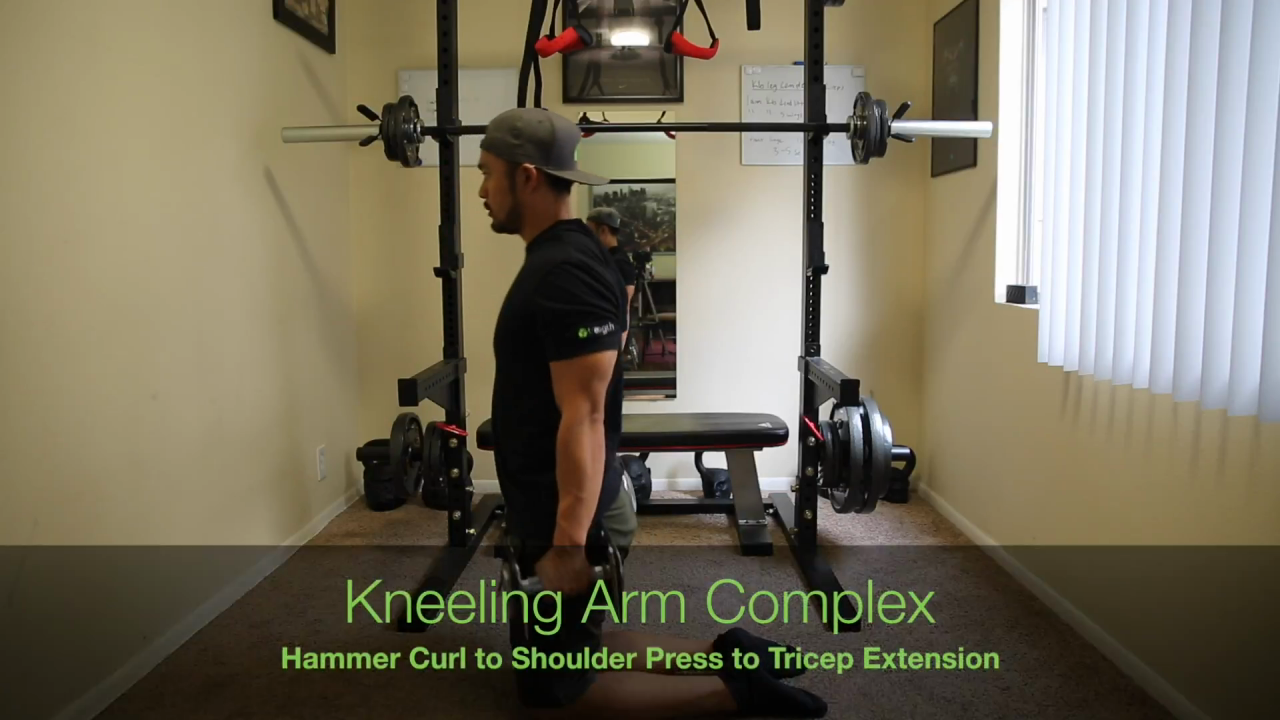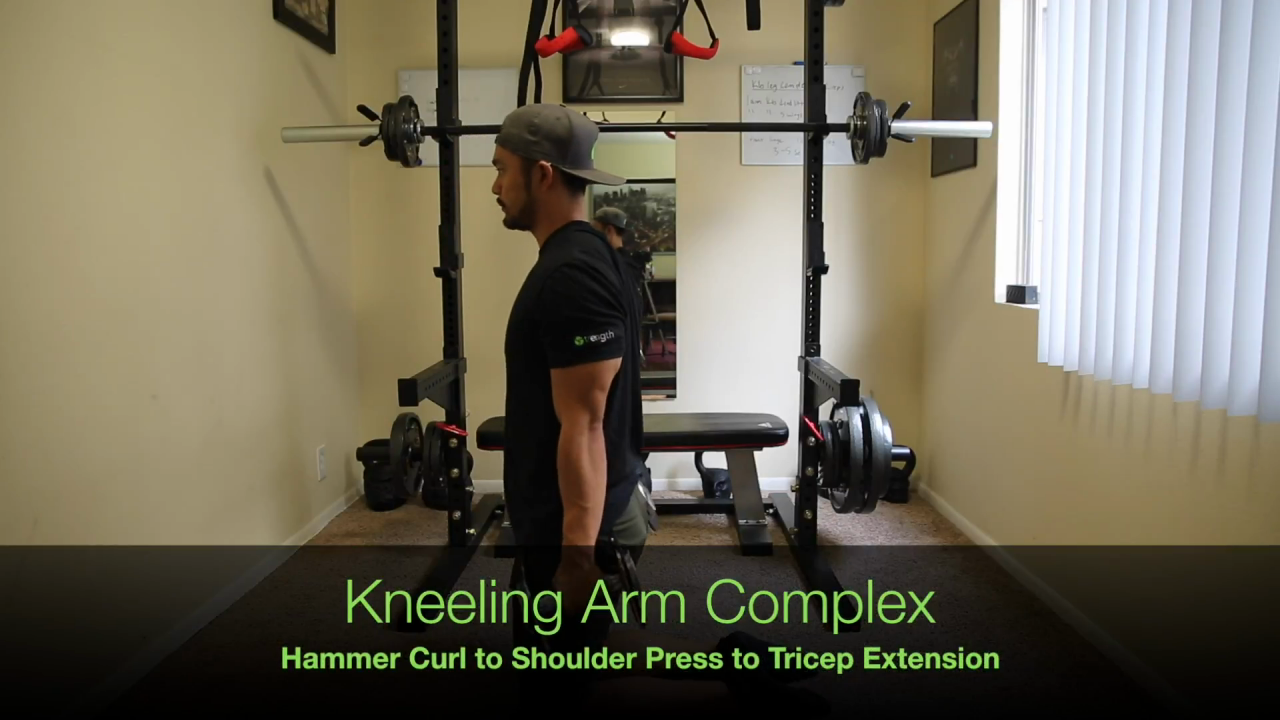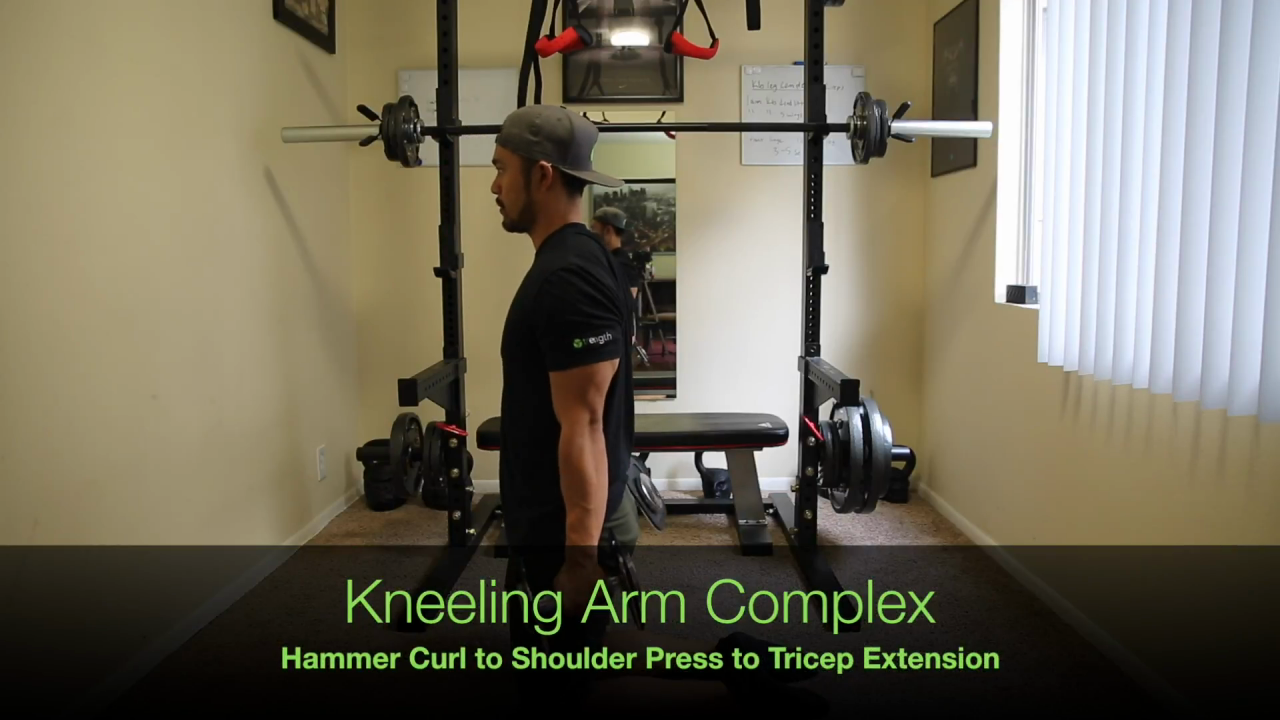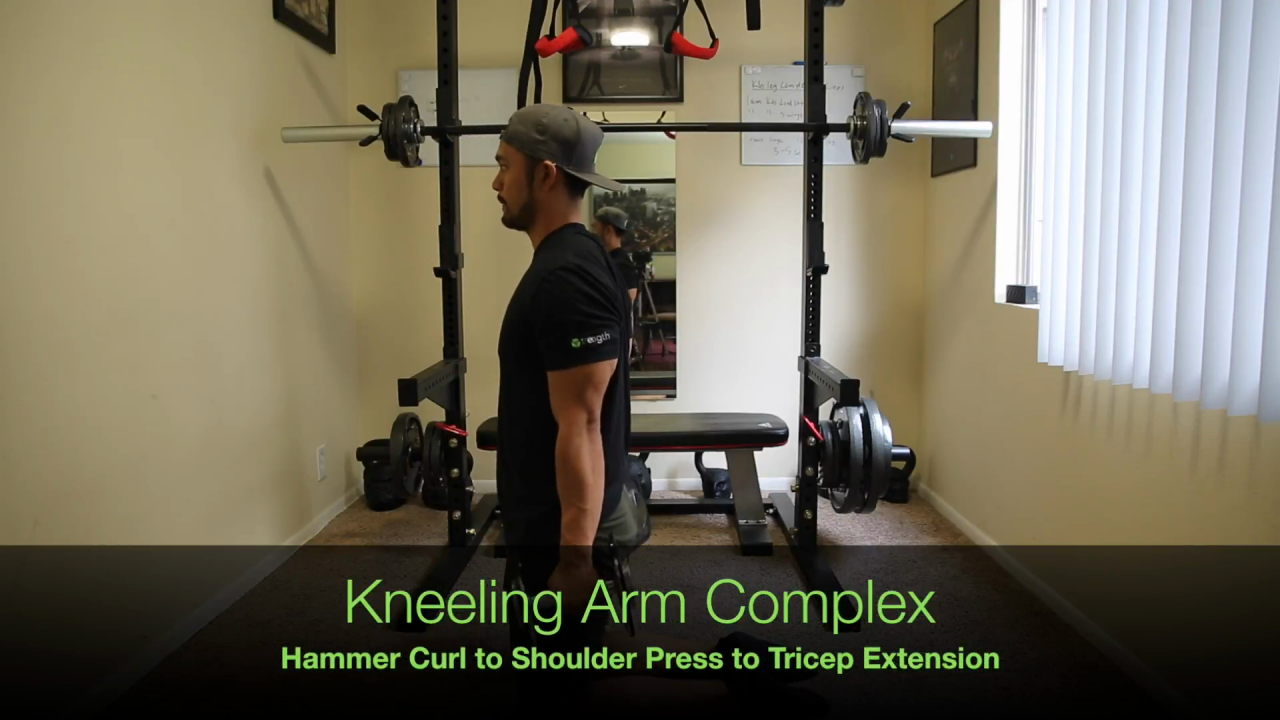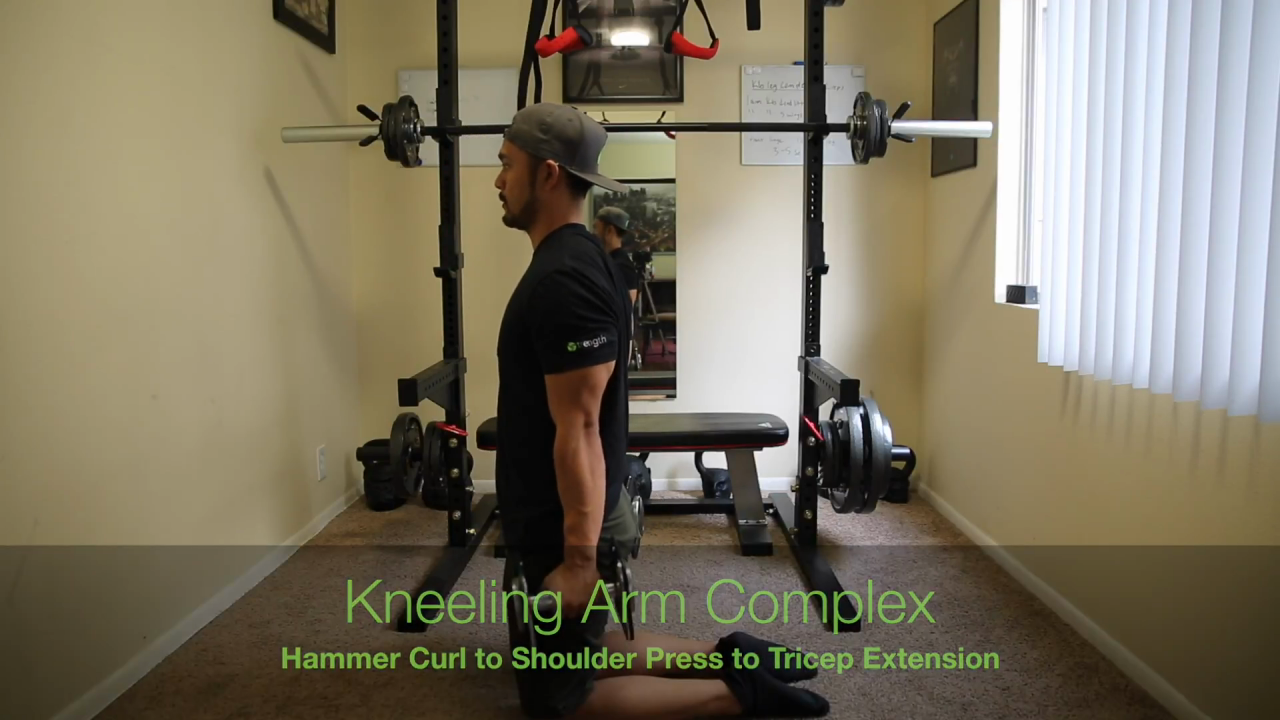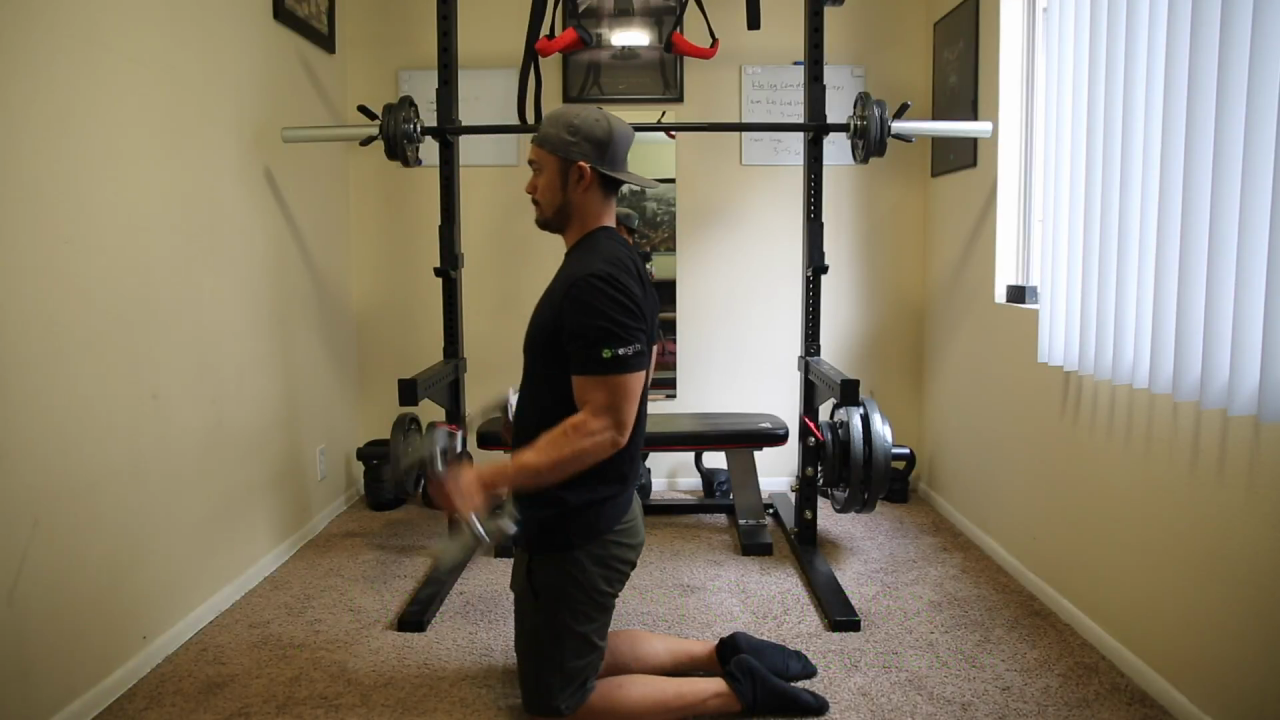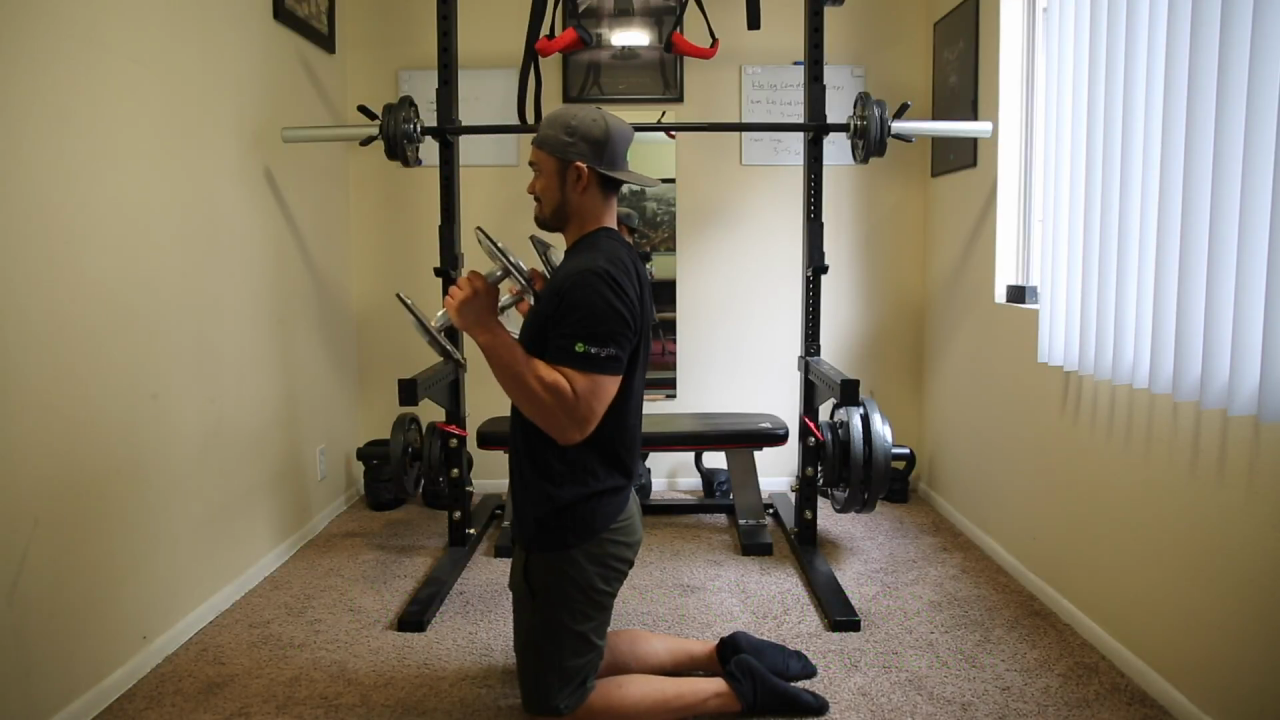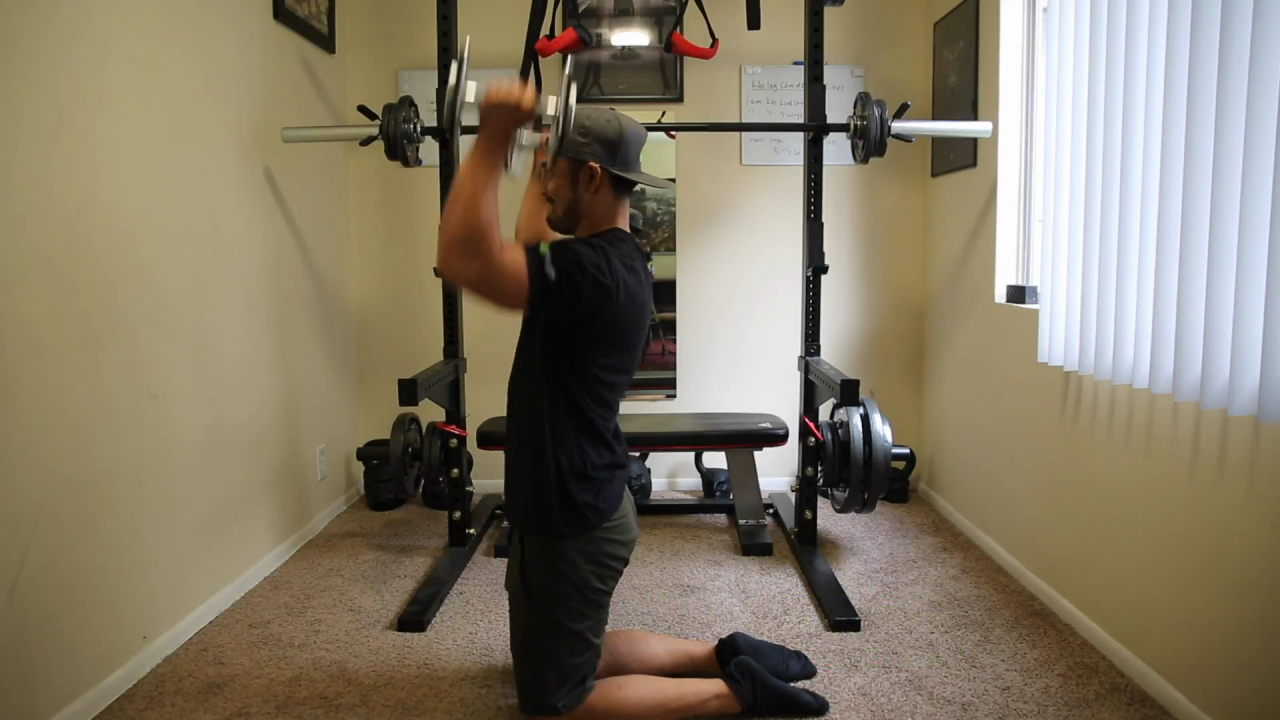
dt=0.5s
person 1, frame 1
left shoulder: (567, 272)
right shoulder: (556, 260)
left elbow: (584, 415)
left wrist: (570, 545)
left hip: (573, 517)
right hip: (554, 510)
right knee: (572, 649)
right ankle: (724, 653)
person 1, frame 2
left shoulder: (570, 277)
right shoulder: (575, 260)
left elbow: (583, 427)
left wrist: (578, 556)
left hip: (581, 528)
right hip: (565, 520)
right knee: (588, 653)
right ankle: (729, 659)
person 1, frame 3
left shoulder: (567, 280)
right shoulder: (573, 263)
left elbow: (583, 426)
left wrist: (582, 557)
left hip: (568, 528)
right hip: (561, 519)
right knee: (582, 651)
right ankle: (728, 658)
person 1, frame 4
left shoulder: (565, 279)
right shoulder: (572, 263)
left elbow: (580, 426)
left wrist: (576, 557)
left hip: (565, 529)
right hip: (560, 520)
right knee: (585, 652)
right ankle: (727, 657)
person 1, frame 5
left shoulder: (562, 280)
right shoulder: (575, 261)
left elbow: (579, 427)
left wrist: (578, 559)
left hip: (563, 529)
right hip: (561, 519)
right knee: (577, 651)
right ankle: (725, 656)
person 1, frame 6
left shoulder: (597, 281)
right shoulder: (603, 264)
left elbow: (606, 425)
right elbow: (626, 376)
left wrist: (489, 481)
right wrist: (516, 457)
left hip: (577, 527)
right hip: (582, 514)
right knee: (576, 650)
right ankle: (723, 654)
person 1, frame 7
left shoulder: (594, 279)
right shoulder: (599, 262)
left elbow: (570, 418)
left wrist: (487, 329)
right wrist: (537, 311)
left hip: (574, 526)
right hip: (582, 512)
right knee: (575, 653)
right ankle: (725, 653)
person 1, frame 8
left shoulder: (592, 270)
right shoulder: (610, 258)
left elbow: (463, 257)
right elbow: (530, 247)
left wrist: (491, 143)
right wrist: (539, 156)
left hip: (568, 522)
right hip: (581, 506)
right knee: (573, 654)
right ankle: (725, 655)
